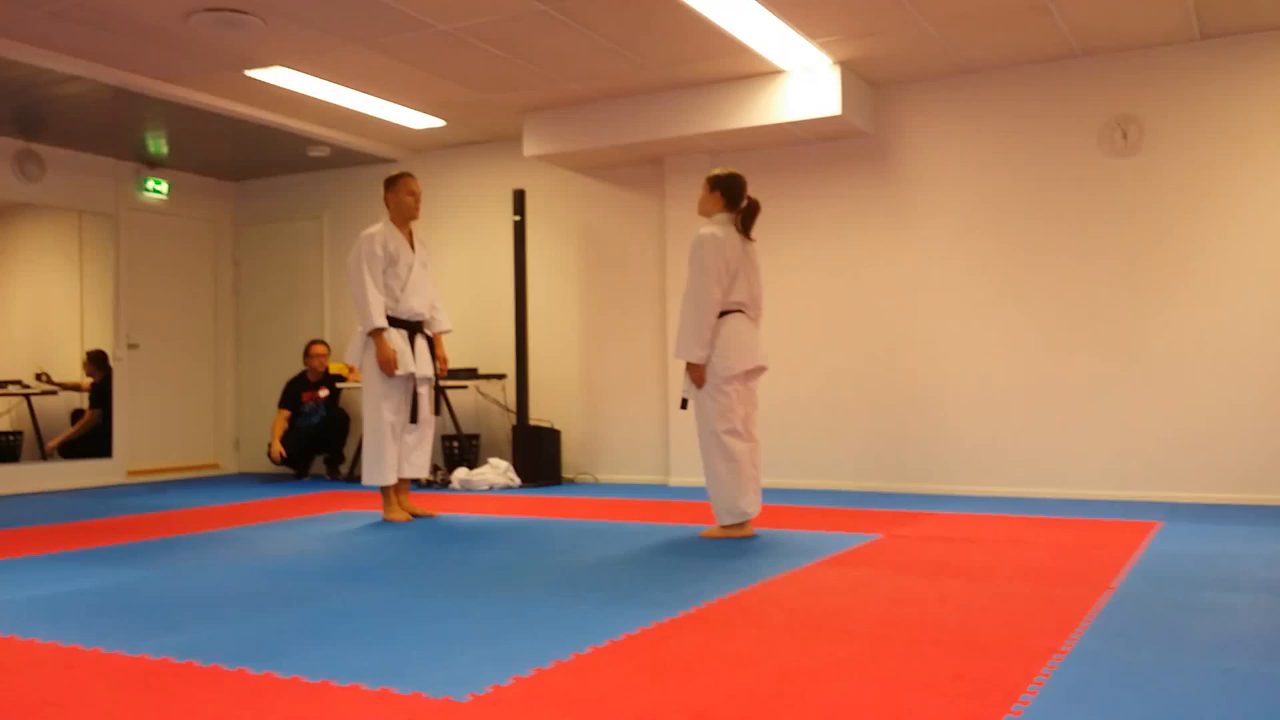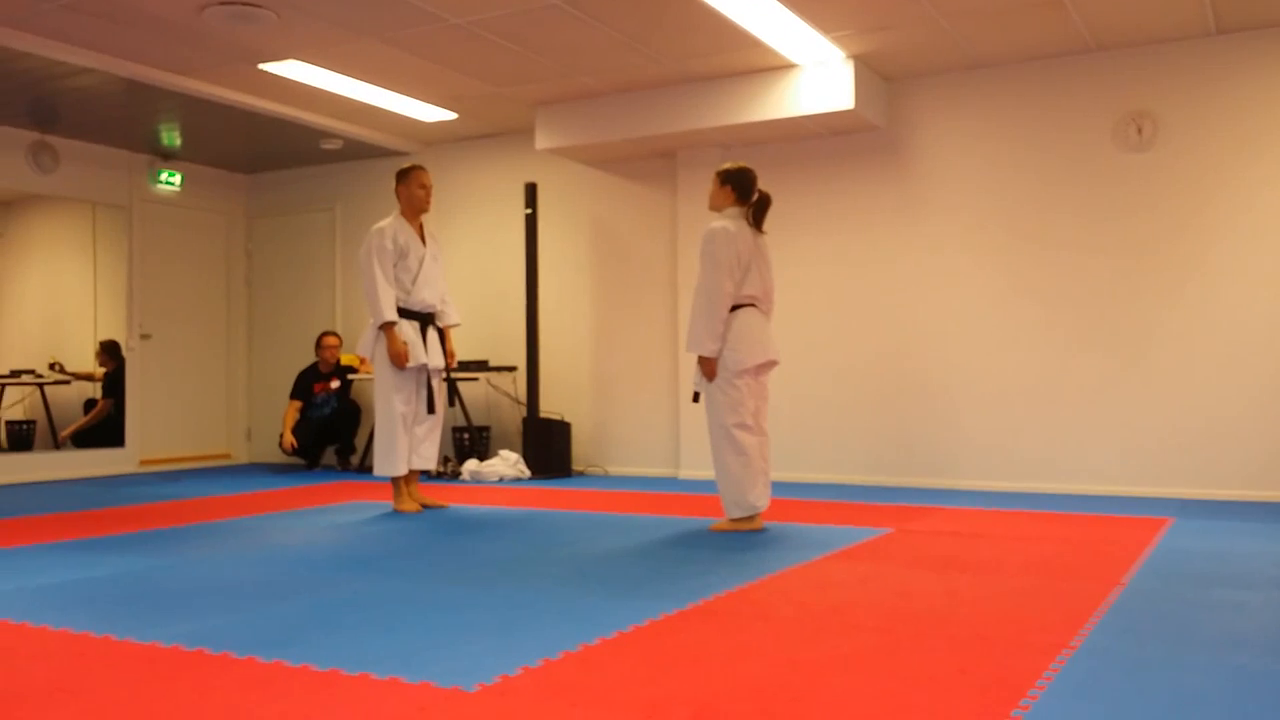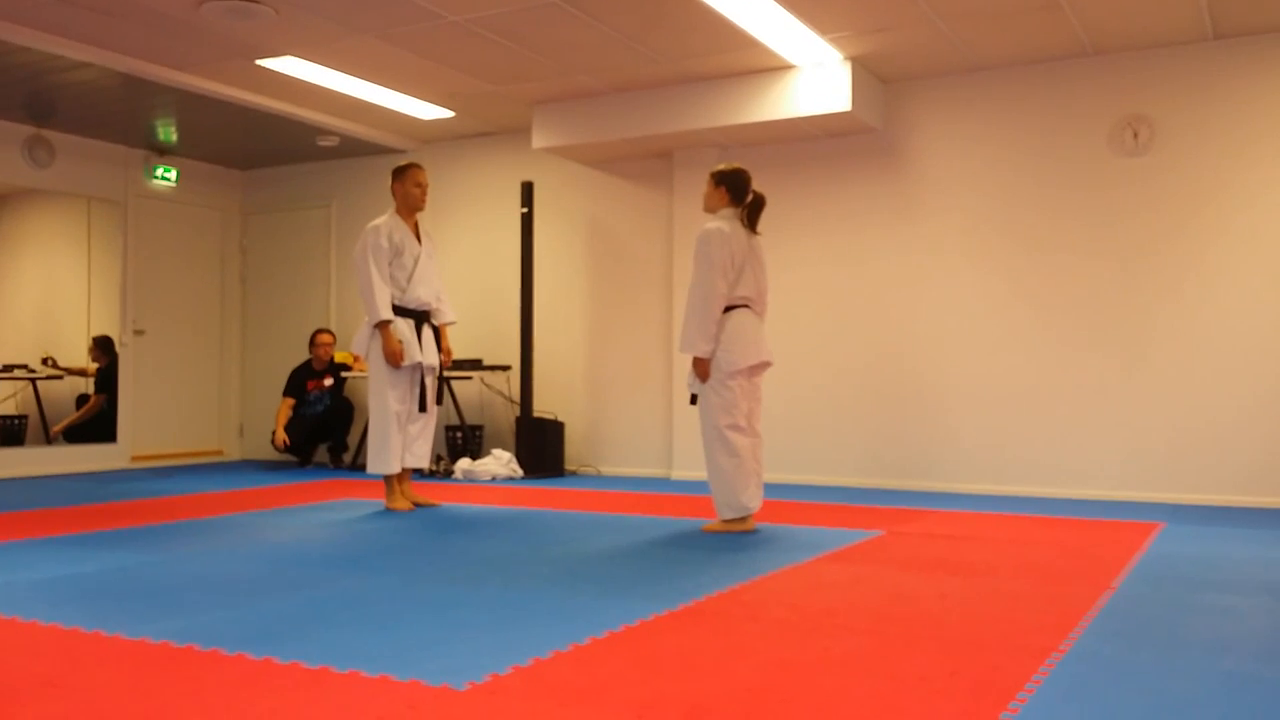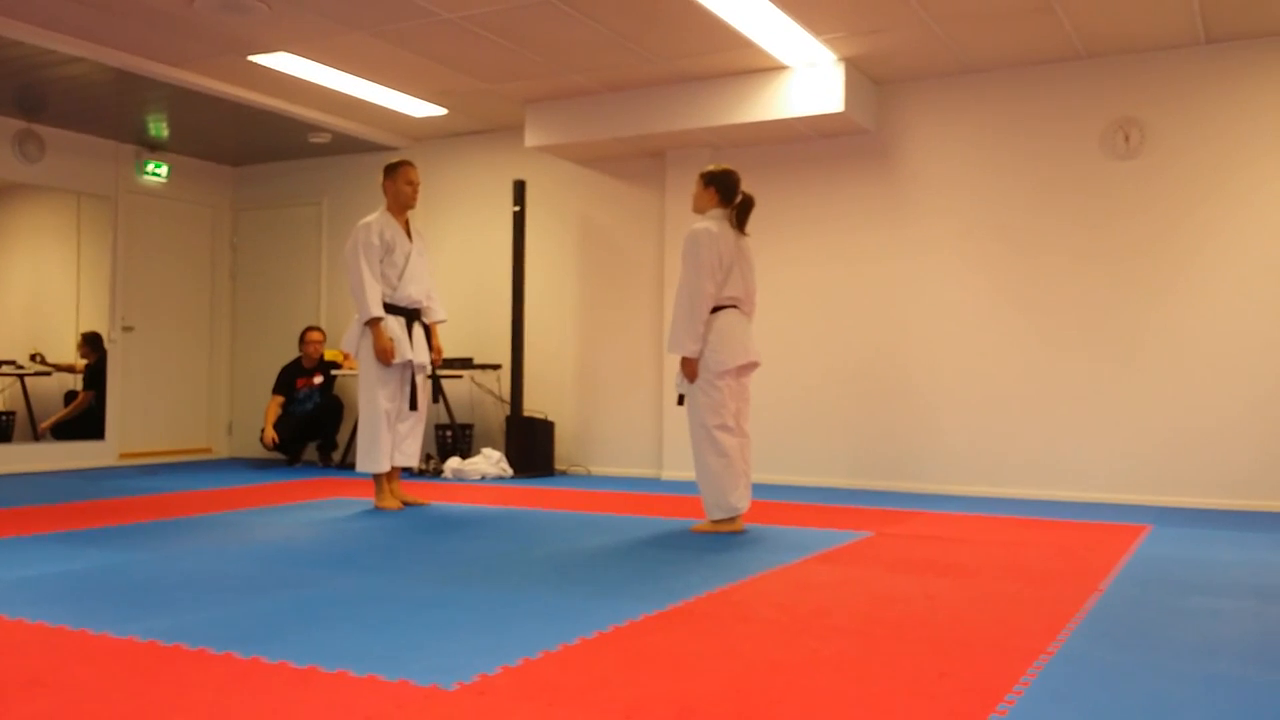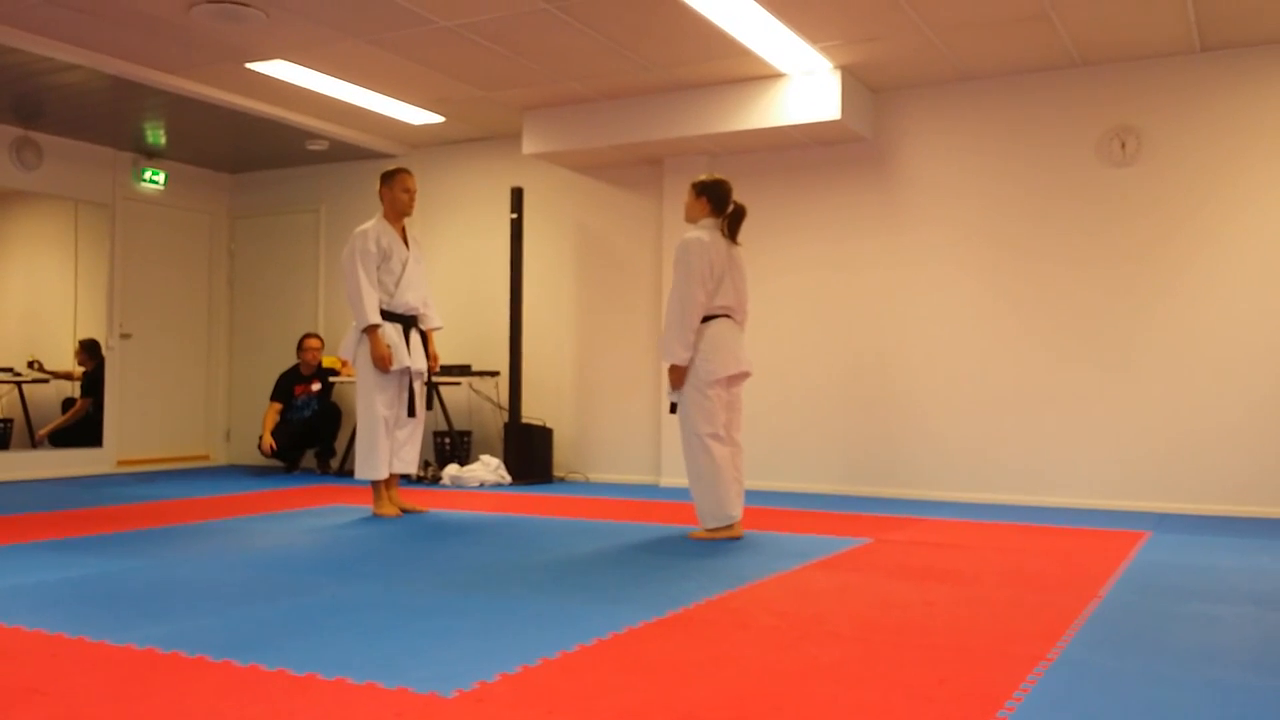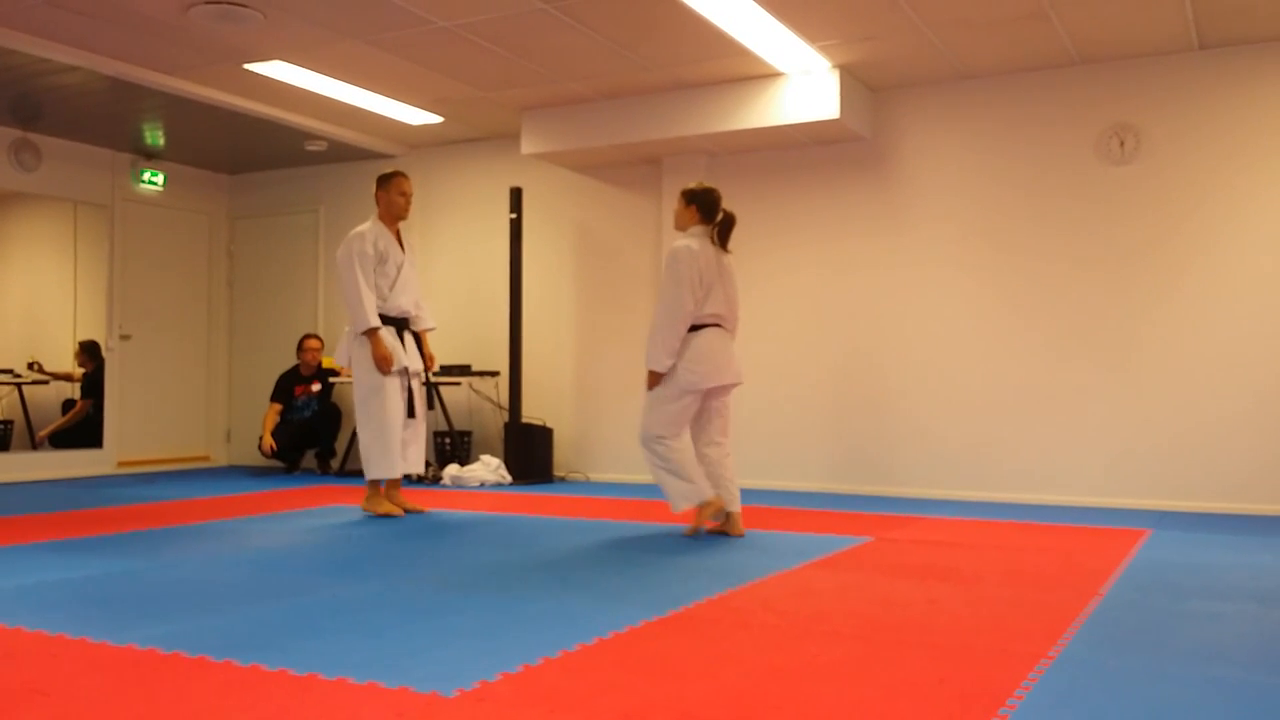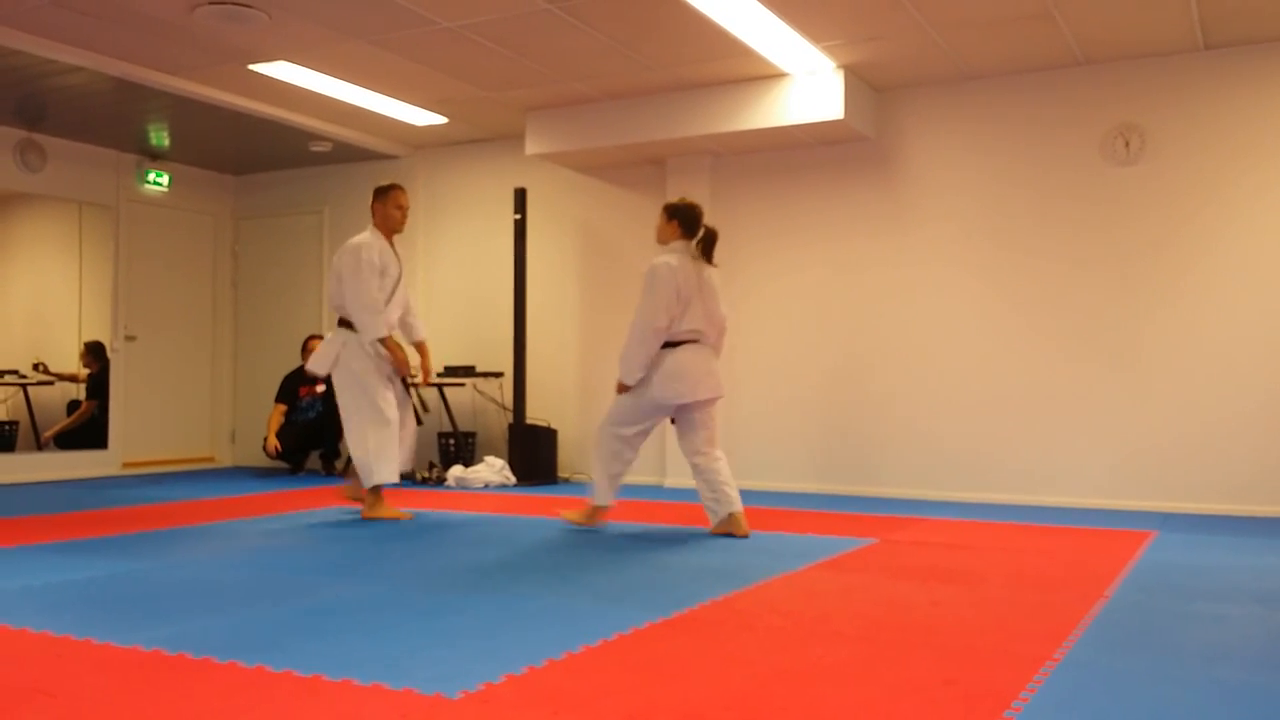
dt=0.2s
person 1, frame 1
left shoulder: (708, 238)
right shoulder: (743, 241)
left elbow: (702, 299)
left wrist: (695, 354)
left hip: (719, 344)
right hip: (742, 342)
left knee: (721, 432)
right knee: (740, 432)
left ankle: (735, 518)
right ankle: (743, 514)
person 1, frame 2
left shoulder: (720, 232)
right shoulder: (754, 235)
left elbow: (714, 294)
left wrist: (707, 348)
left hip: (730, 338)
right hip: (754, 336)
left knee: (731, 426)
right knee: (750, 425)
left ankle: (744, 511)
right ankle: (753, 508)
person 1, frame 3
left shoulder: (714, 233)
right shoulder: (749, 236)
left elbow: (708, 294)
left wrist: (700, 349)
left hip: (724, 339)
right hip: (748, 337)
left knee: (724, 428)
right knee: (744, 428)
left ankle: (737, 512)
right ankle: (745, 509)
person 1, frame 4
left shoulder: (702, 233)
right shoulder: (737, 237)
left elbow: (696, 294)
left wrist: (688, 349)
left hip: (712, 338)
right hip: (736, 337)
left knee: (712, 428)
right knee: (732, 428)
left ankle: (726, 513)
right ankle: (733, 510)
person 1, frame 5
left shoulder: (694, 242)
right shoulder: (729, 246)
left elbow: (687, 303)
left wrist: (676, 356)
left hip: (703, 345)
right hip: (728, 345)
left knee: (704, 436)
right knee: (725, 437)
left ankle: (723, 519)
right ankle: (729, 518)
person 1, frame 6
left shoulder: (683, 250)
right shoulder: (720, 254)
left elbow: (674, 311)
left wrist: (658, 361)
left hip: (691, 352)
right hip: (719, 352)
left knee: (658, 432)
right knee: (713, 439)
left ankle: (704, 501)
right ankle: (728, 515)
person 1, frame 7
left shoulder: (664, 267)
right shoulder: (703, 270)
left elbow: (650, 325)
right elbow: (717, 323)
left wrist: (629, 374)
left hip: (669, 366)
right hip: (702, 367)
left knee: (615, 434)
right knee: (703, 449)
left ankle: (597, 507)
right ankle: (731, 517)
person 2, frame 1
left shoulder: (419, 246)
right shoulder: (373, 240)
right elbow: (368, 295)
left wrist: (438, 344)
right wrist: (382, 342)
left hip: (417, 341)
right hip: (388, 339)
left knee: (419, 420)
right knee: (385, 419)
left ankle: (403, 496)
right ankle: (389, 502)
person 2, frame 2
left shoulder: (431, 241)
right shoulder: (384, 234)
right elbow: (379, 289)
left wrist: (447, 338)
right wrist: (393, 336)
left hip: (428, 333)
right hip: (399, 332)
left knee: (428, 411)
right knee: (397, 410)
left ankle: (413, 487)
right ankle: (399, 492)
person 2, frame 3
left shoulder: (425, 239)
right shoulder: (379, 232)
right elbow: (374, 287)
left wrist: (442, 335)
right wrist: (388, 335)
left hip: (422, 331)
right hip: (394, 329)
left knee: (421, 410)
right knee: (390, 408)
left ankle: (405, 485)
right ankle: (392, 490)
person 2, frame 4
left shoulder: (416, 236)
right shoulder: (370, 230)
right elbow: (365, 285)
left wrist: (433, 334)
right wrist: (379, 332)
left hip: (413, 330)
right hip: (385, 327)
left knee: (411, 408)
right knee: (381, 407)
left ankle: (394, 484)
right ankle: (381, 489)
person 2, frame 5
left shoulder: (412, 243)
right shoulder: (367, 237)
right elbow: (362, 292)
left wrist: (429, 342)
right wrist: (376, 339)
left hip: (410, 336)
right hip: (382, 335)
left knee: (410, 415)
right knee: (379, 414)
left ankle: (393, 492)
right ankle: (379, 496)
person 2, frame 6
left shoulder: (404, 245)
right shoulder: (362, 238)
right elbow: (358, 295)
left wrist: (423, 343)
right wrist: (376, 341)
left hip: (400, 338)
right hip: (373, 337)
left knee: (409, 416)
right knee: (383, 414)
left ankle: (393, 493)
right ankle: (374, 495)
person 2, frame 7
left shoulder: (391, 253)
right shoulder: (362, 249)
left elbow: (400, 307)
right elbow: (365, 307)
left wrist: (422, 349)
right wrist: (393, 348)
left hip: (374, 351)
right hip: (356, 348)
left knee: (402, 422)
right knee: (379, 419)
left ankle: (358, 482)
right ankle: (374, 502)
person 3, frame 1
left shoulder: (333, 377)
right shoulder: (295, 385)
right elbow: (282, 417)
left wrist: (354, 376)
right wrist: (275, 441)
left hip: (324, 435)
right hip: (301, 435)
left knee: (340, 416)
right knee: (276, 453)
left ankle: (333, 464)
right ankle: (302, 463)
person 3, frame 2
left shoulder: (344, 368)
right shoulder: (306, 376)
right elbow: (294, 407)
left wrist: (364, 368)
right wrist: (287, 432)
left hip: (335, 426)
right hip: (312, 426)
left knee: (351, 407)
right knee: (288, 444)
left ankle: (344, 455)
right ankle: (314, 454)
person 3, frame 3
left shoulder: (338, 365)
right shoulder: (300, 373)
right elbow: (287, 405)
left wrist: (358, 366)
right wrist: (279, 429)
left hip: (329, 424)
right hip: (304, 423)
left knee: (344, 404)
right knee: (281, 441)
left ankle: (336, 453)
right ankle: (306, 452)
person 3, frame 4
left shoulder: (328, 363)
right shoulder: (290, 371)
right elbow: (276, 403)
left wrist: (347, 363)
right wrist: (268, 427)
left hip: (318, 421)
right hip: (294, 421)
left knee: (334, 402)
right knee: (269, 439)
left ankle: (325, 451)
right ankle: (295, 449)
person 3, frame 5
left shoulder: (326, 371)
right shoulder: (288, 378)
right elbow: (274, 410)
right wrist: (266, 434)
left hip: (316, 428)
right hip: (292, 428)
left knee: (332, 409)
right knee: (267, 446)
left ankle: (324, 458)
right ankle: (293, 457)
person 3, frame 6
left shoulder: (326, 371)
right shoulder: (287, 379)
right elbow: (274, 410)
right wrist: (266, 434)
left hip: (316, 429)
right hip: (292, 428)
left knee: (332, 410)
right knee: (267, 446)
left ankle: (324, 458)
right ankle: (294, 458)
person 3, frame 7
right shoulder: (292, 379)
right elbow: (278, 411)
right wrist: (271, 435)
left hip: (321, 430)
right hip: (296, 428)
left knee: (336, 411)
right knee: (271, 448)
left ankle: (328, 459)
right ankle: (298, 458)
